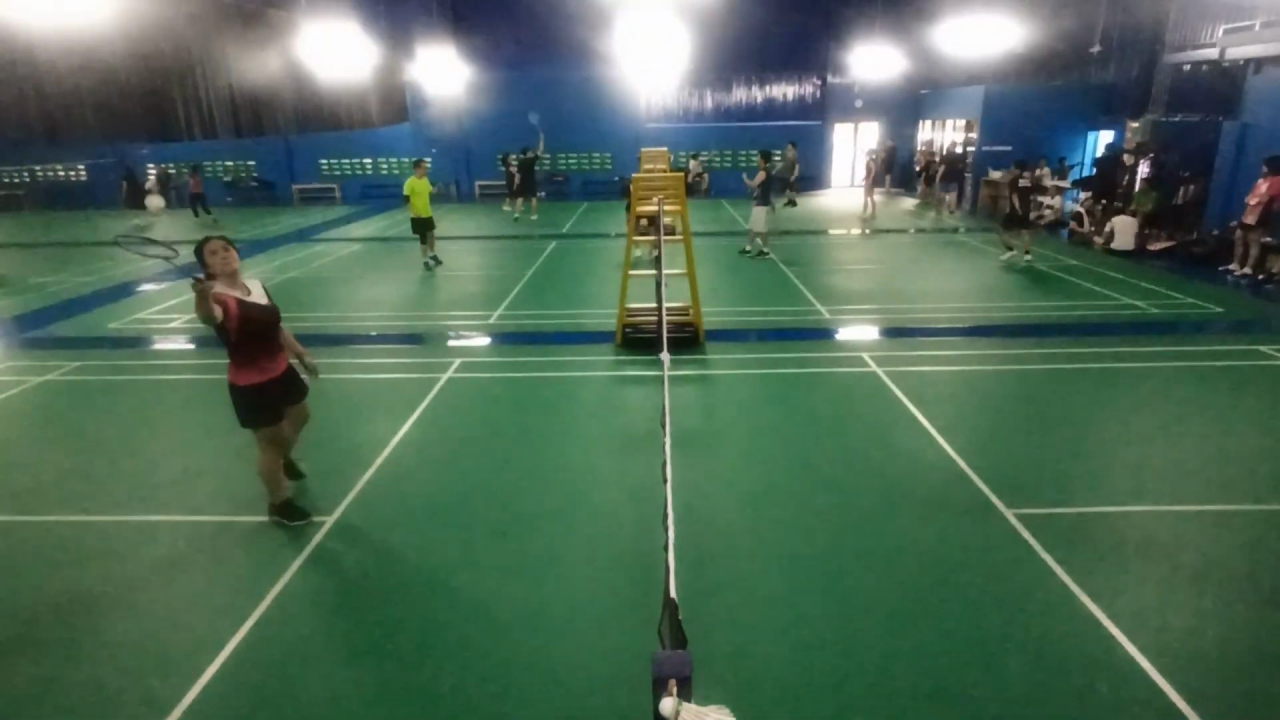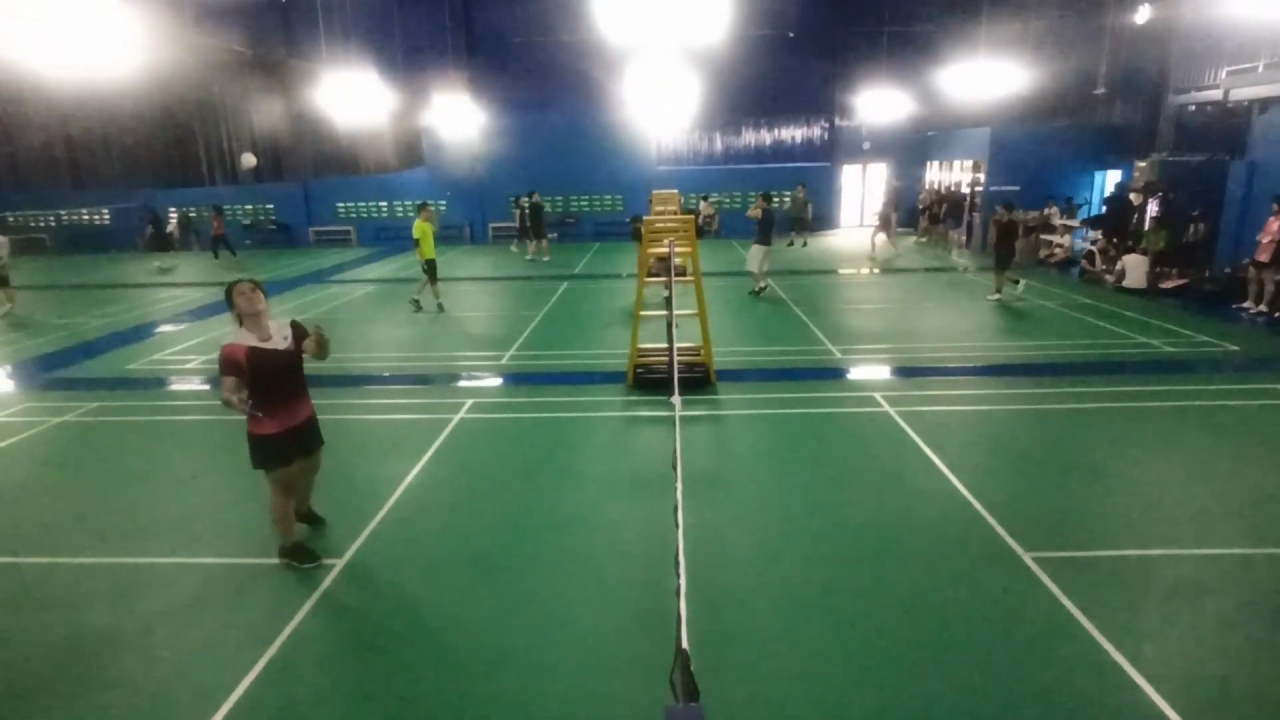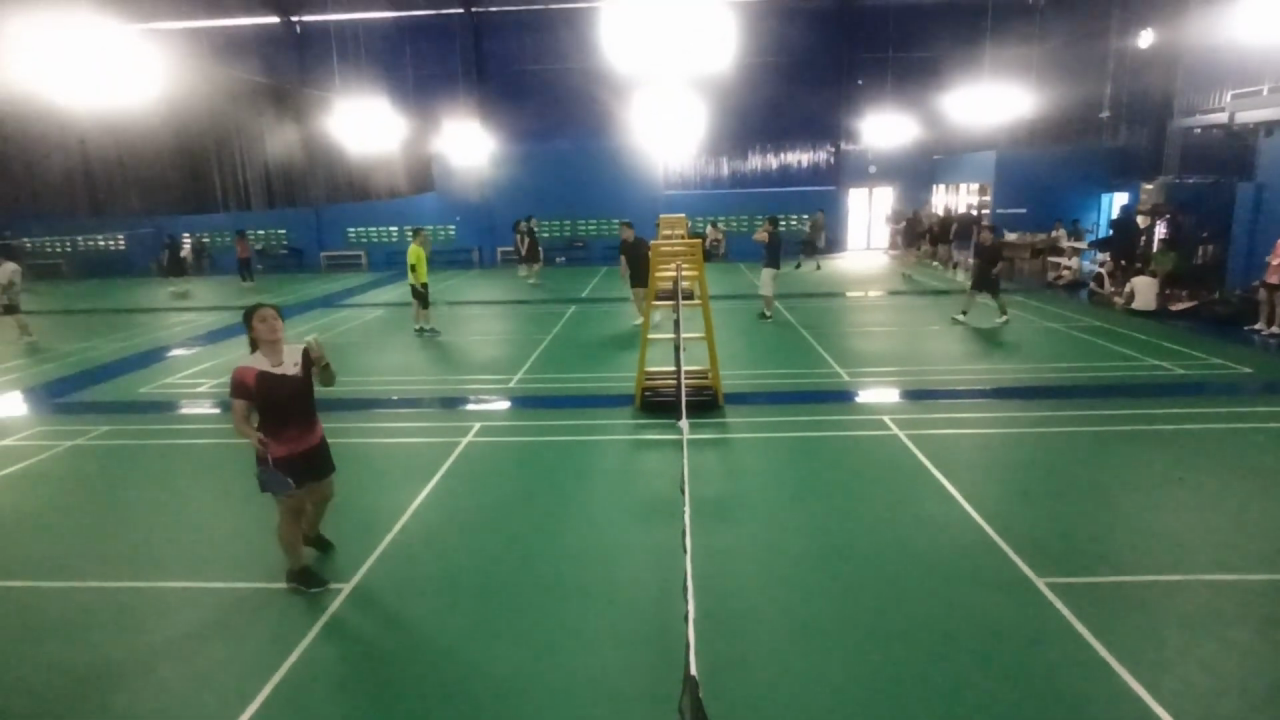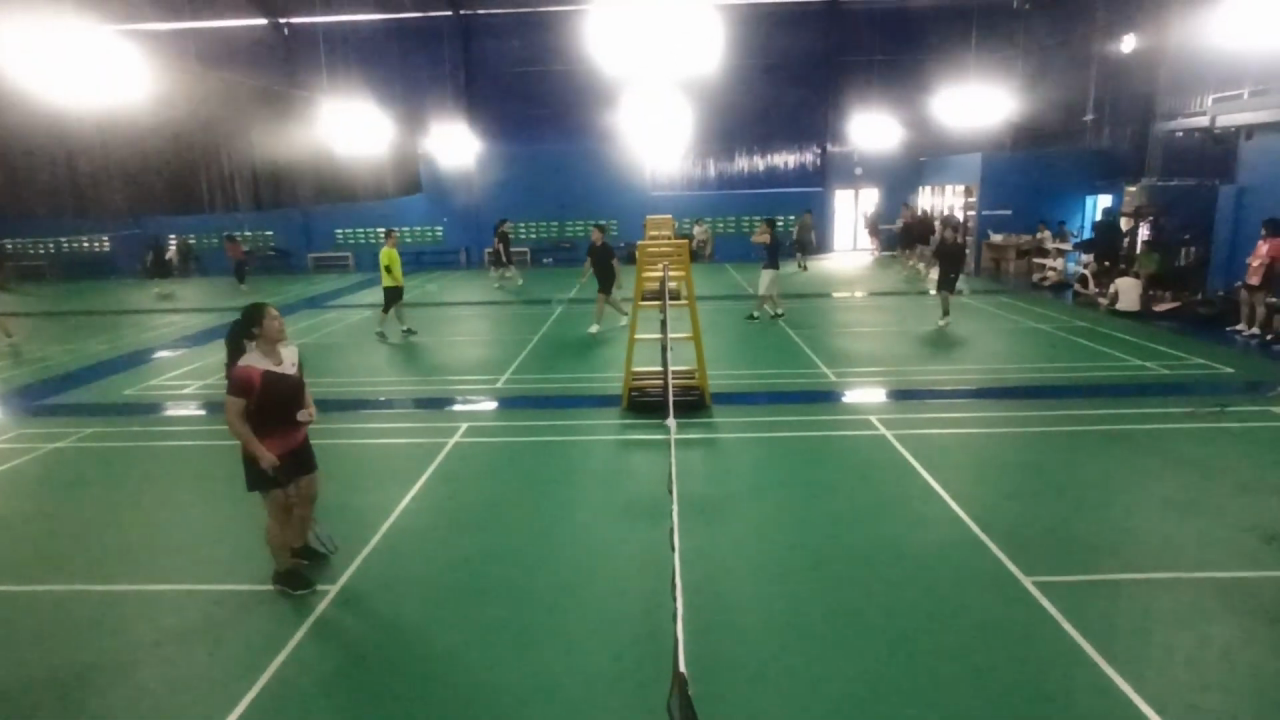
dt=0.4s
person 1, frame 1
left shoulder: (257, 286)
right shoulder: (217, 297)
right elbow: (211, 318)
left wrist: (302, 356)
right wrist: (202, 300)
left hip: (281, 370)
right hip: (250, 384)
left knee: (299, 417)
right knee: (270, 441)
left ankle: (284, 461)
right ankle: (279, 503)
person 1, frame 2
left shoulder: (290, 328)
right shoulder: (232, 349)
left elbow: (318, 352)
right elbow: (228, 392)
left wrist: (321, 342)
right wrist: (235, 399)
left hip: (303, 418)
right hip: (268, 430)
left knee: (310, 468)
right knee: (283, 487)
left ankle: (302, 509)
right ankle: (289, 546)
person 1, frame 3
left shoulder: (302, 354)
right shoulder: (245, 373)
left elbow: (328, 380)
right elbow: (239, 417)
left wrist: (322, 362)
right wrist: (252, 435)
left hip: (313, 443)
right hip: (277, 454)
left knee: (323, 496)
right knee: (292, 509)
left ankle: (310, 533)
right ankle: (297, 570)
person 1, frame 4
left shoulder: (292, 353)
right shoulder: (245, 372)
right elbow: (234, 419)
left wrist: (310, 408)
right wrist: (259, 453)
left hip: (297, 443)
right hip: (267, 454)
left knee: (307, 497)
right knee: (280, 510)
left ankle: (298, 546)
right ankle: (284, 572)
